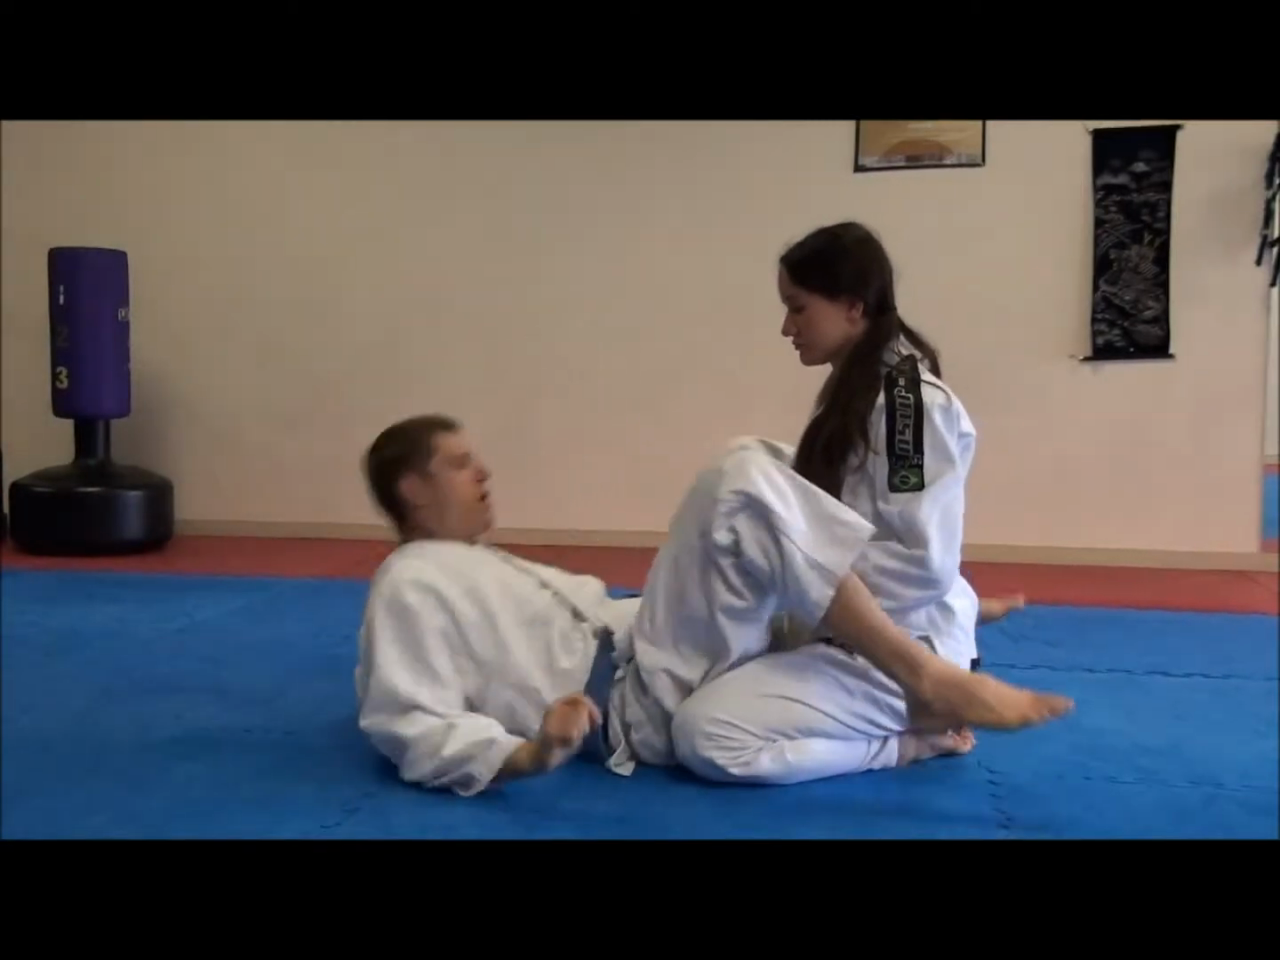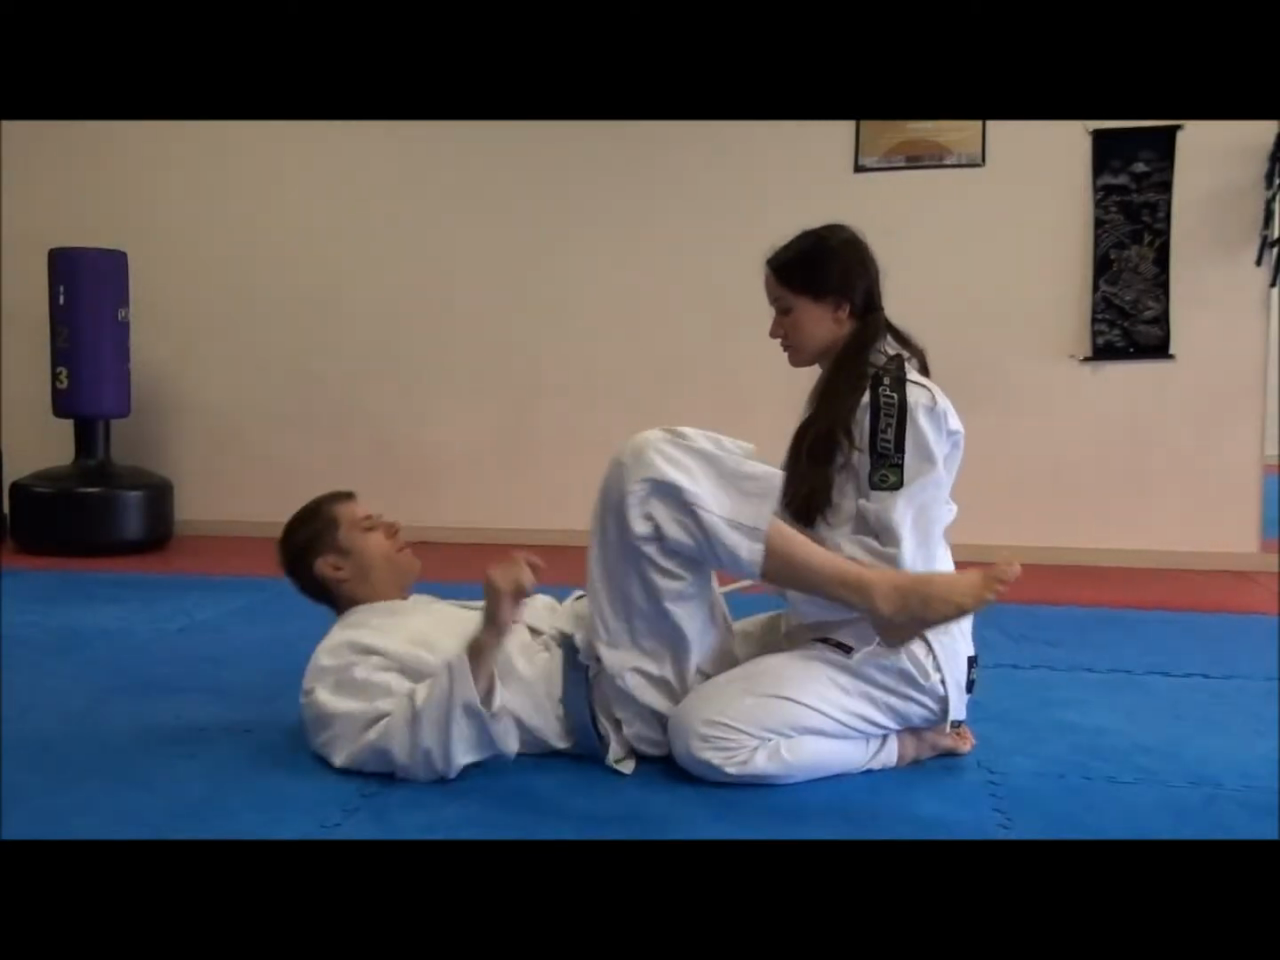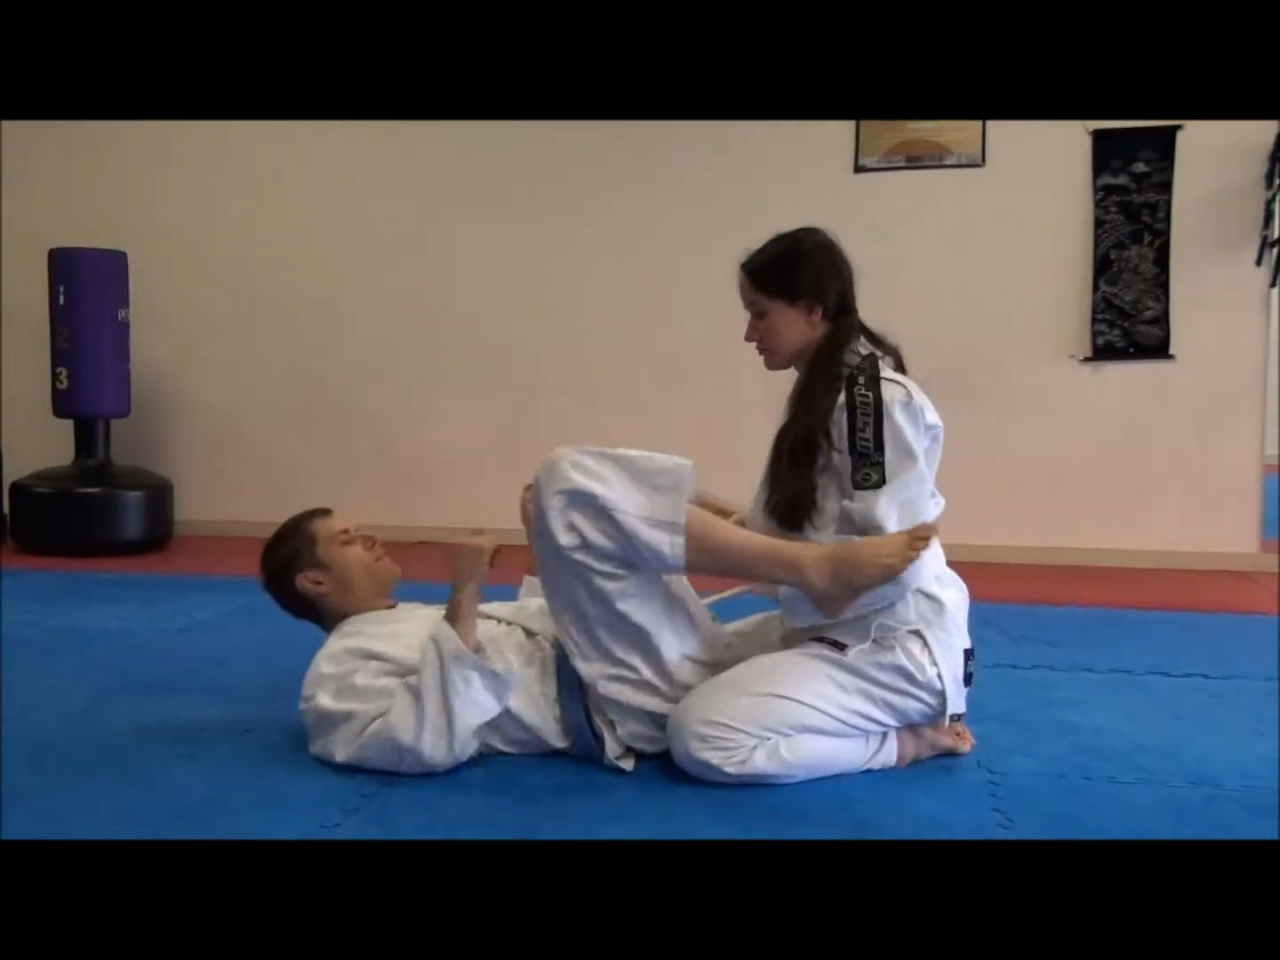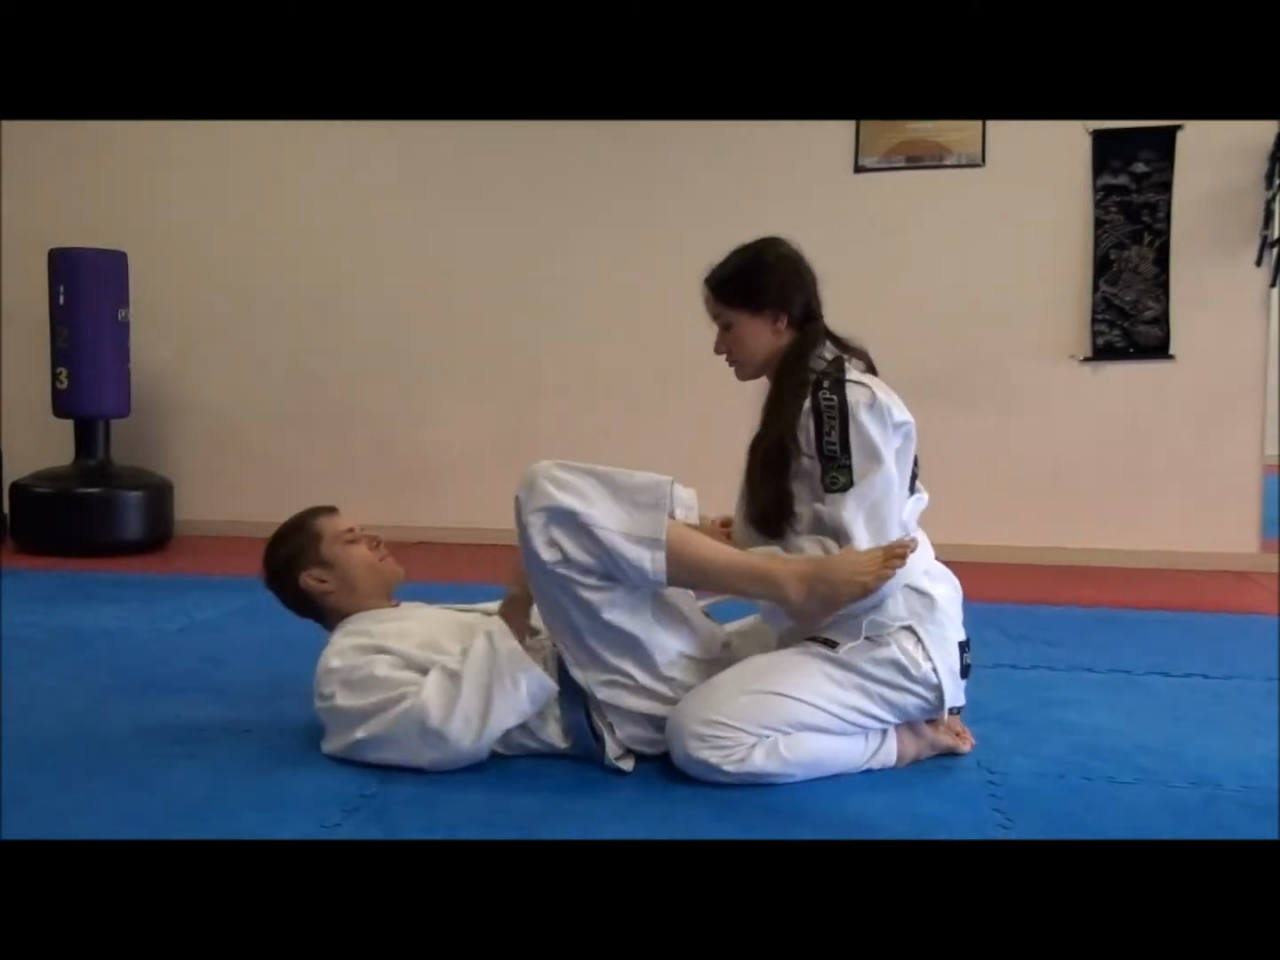
dt=0.2s
person 1, frame 1
left shoulder: (475, 565)
right shoulder: (410, 590)
right elbow: (420, 730)
right wrist: (527, 754)
left hip: (638, 654)
right hip: (641, 700)
right knee: (746, 483)
right ankle: (927, 680)
person 1, frame 2
left shoulder: (412, 618)
right shoulder: (344, 663)
right elbow: (423, 745)
right wrist: (489, 639)
left hip: (601, 656)
right hip: (624, 699)
right knee: (655, 468)
right ankle: (880, 593)
person 1, frame 3
left shoulder: (401, 624)
right shoulder: (338, 674)
right elbow: (435, 737)
left wrist: (552, 543)
right wrist: (461, 603)
right hip: (625, 701)
right knee: (574, 482)
right ankle: (813, 566)
person 1, frame 4
left shoulder: (408, 625)
right shoulder: (348, 670)
right elbow: (458, 725)
right wrist: (514, 612)
right hip: (633, 703)
right knee: (550, 496)
right ankle: (790, 579)
person 2, frame 1
left shoulder: (913, 401)
right shoulder: (855, 390)
left elbow: (925, 566)
left knee: (707, 736)
right knee: (697, 682)
left ankle: (916, 739)
right ankle: (902, 723)
person 2, frame 2
left shoulder: (902, 400)
right shoulder: (846, 389)
left elbow: (898, 563)
left hip: (899, 649)
right hip: (848, 629)
left knee: (702, 735)
right knee: (694, 677)
left ankle: (909, 740)
right ankle: (898, 727)
person 2, frame 3
left shoulder: (879, 399)
right shoulder: (827, 390)
right wrist: (743, 528)
left hip: (897, 645)
right hip: (846, 628)
left knee: (701, 736)
right knee: (690, 679)
left ankle: (908, 739)
right ankle: (901, 721)
person 2, frame 4
left shoulder: (849, 401)
right shoulder: (803, 394)
right wrist: (735, 537)
left hip: (893, 640)
right hip: (844, 628)
left knee: (700, 737)
left ankle: (908, 738)
right ankle: (899, 718)
